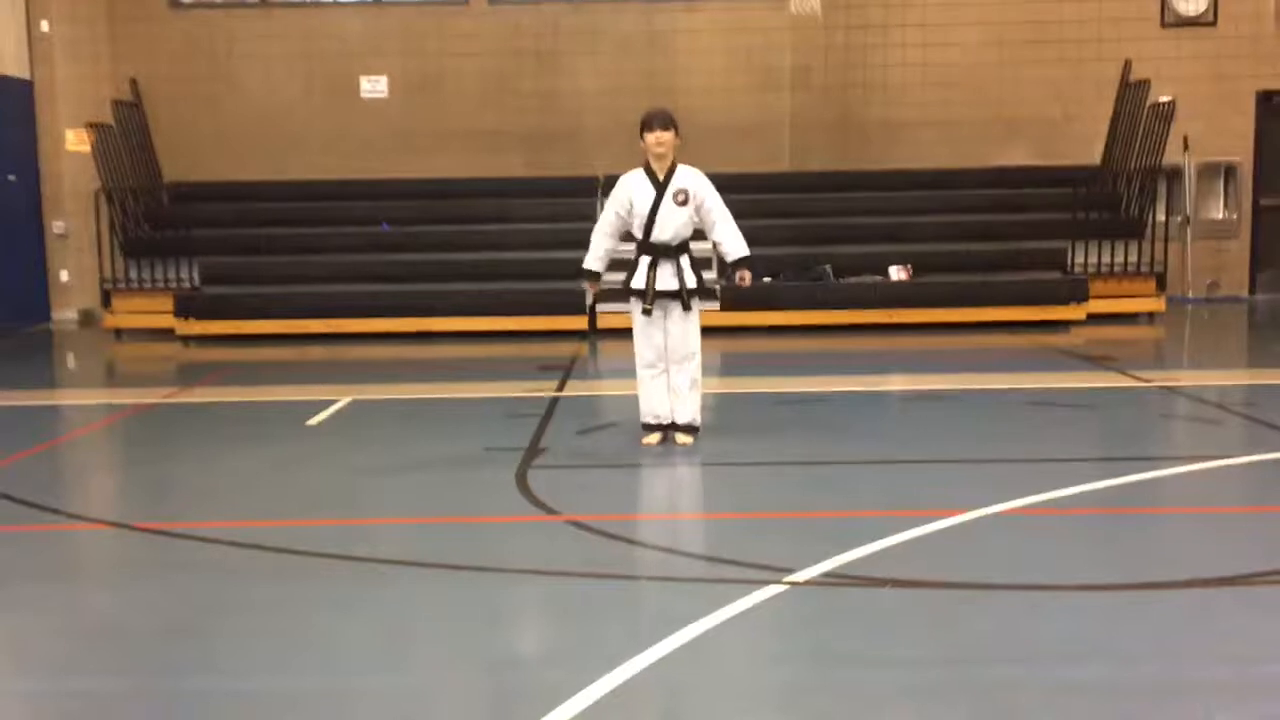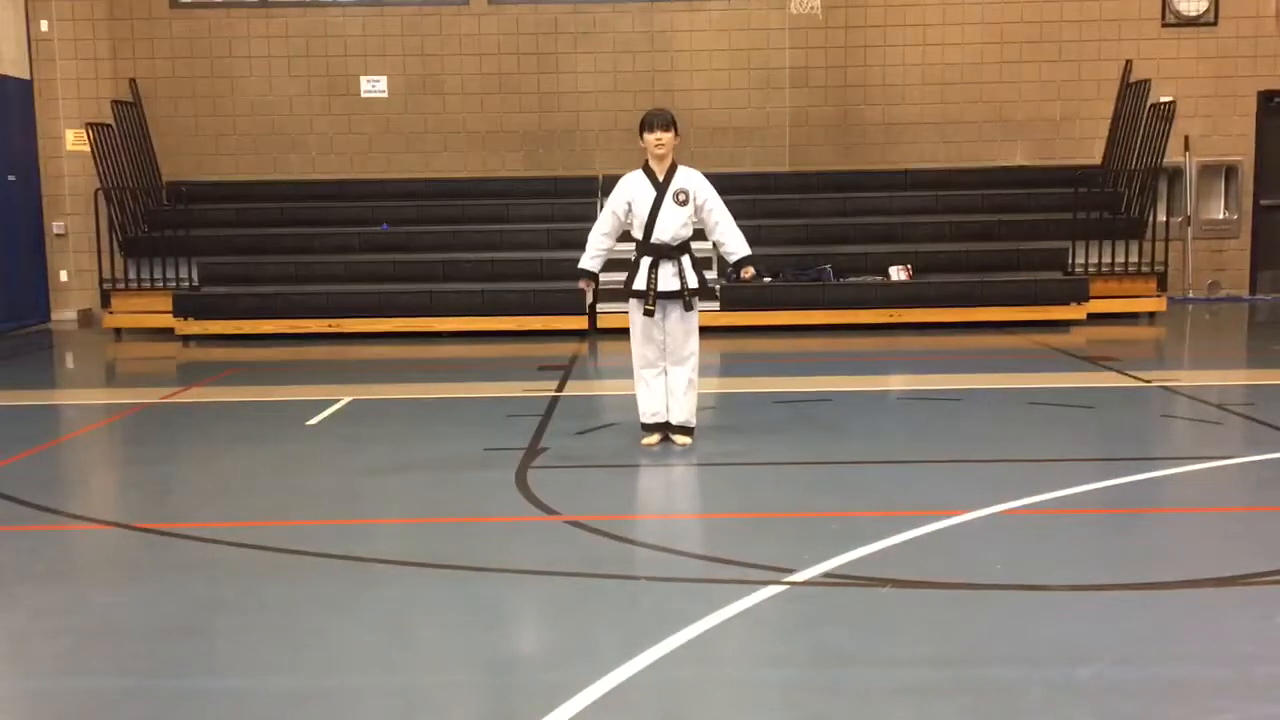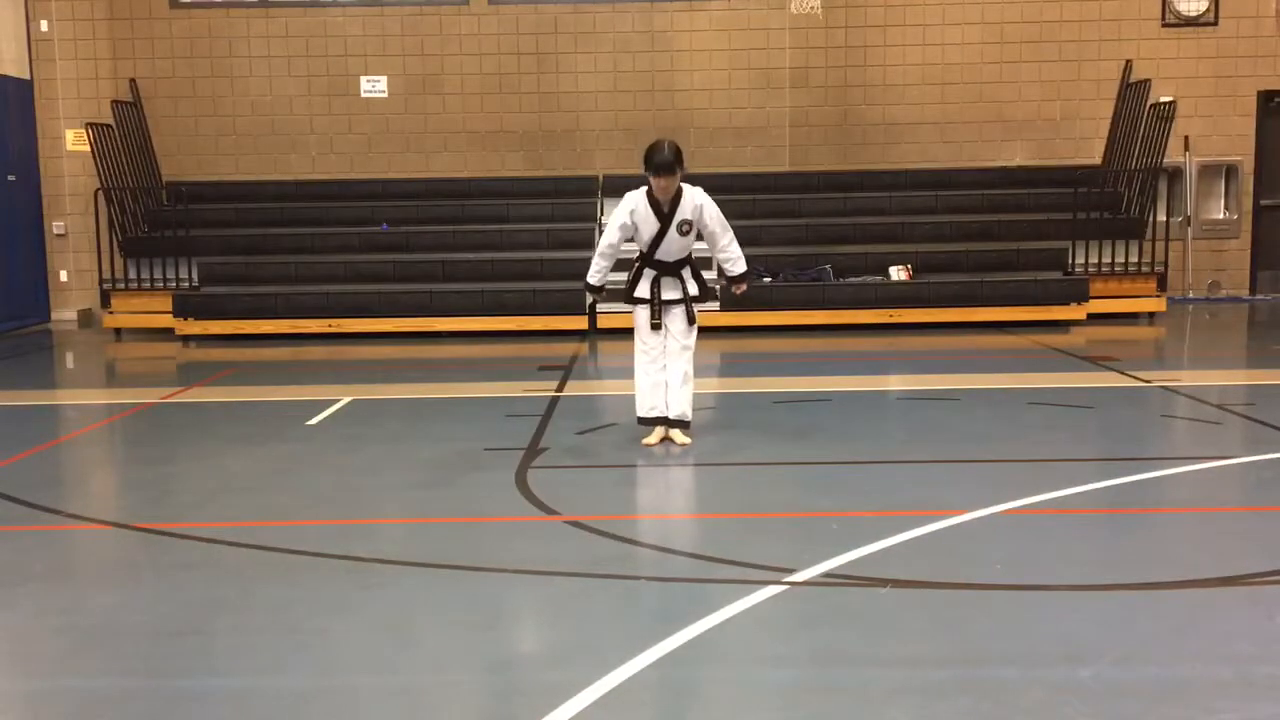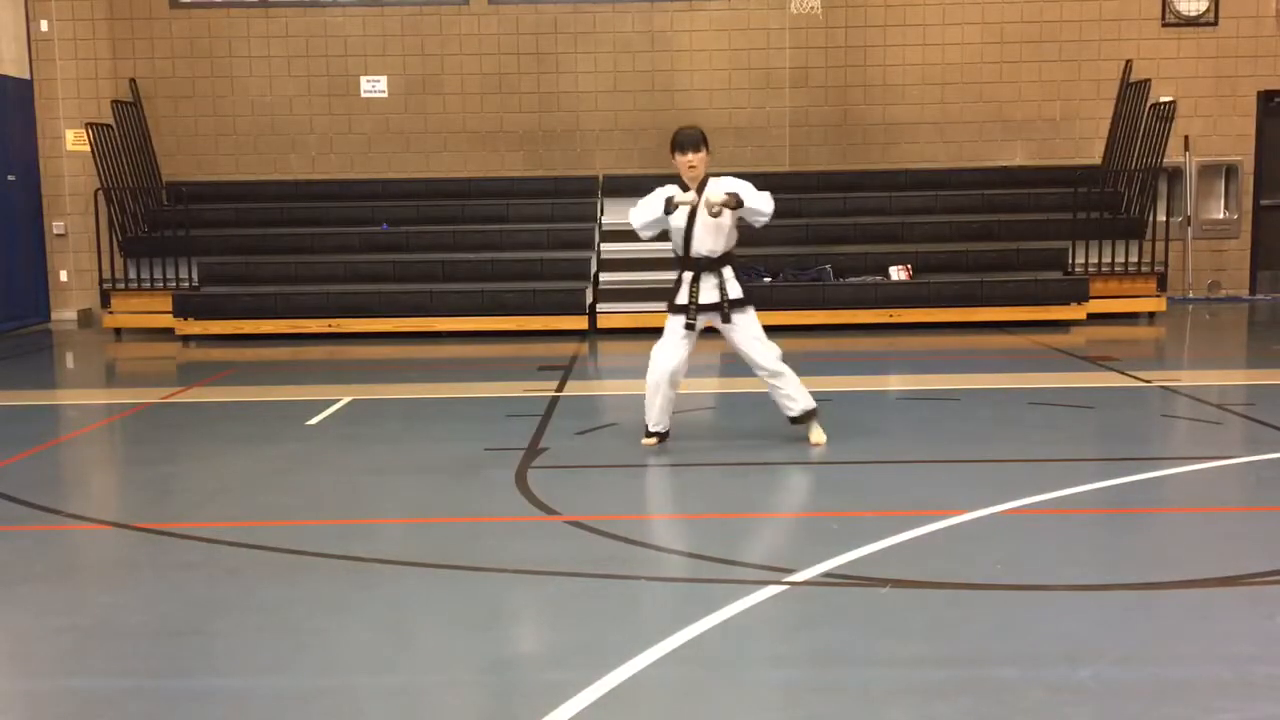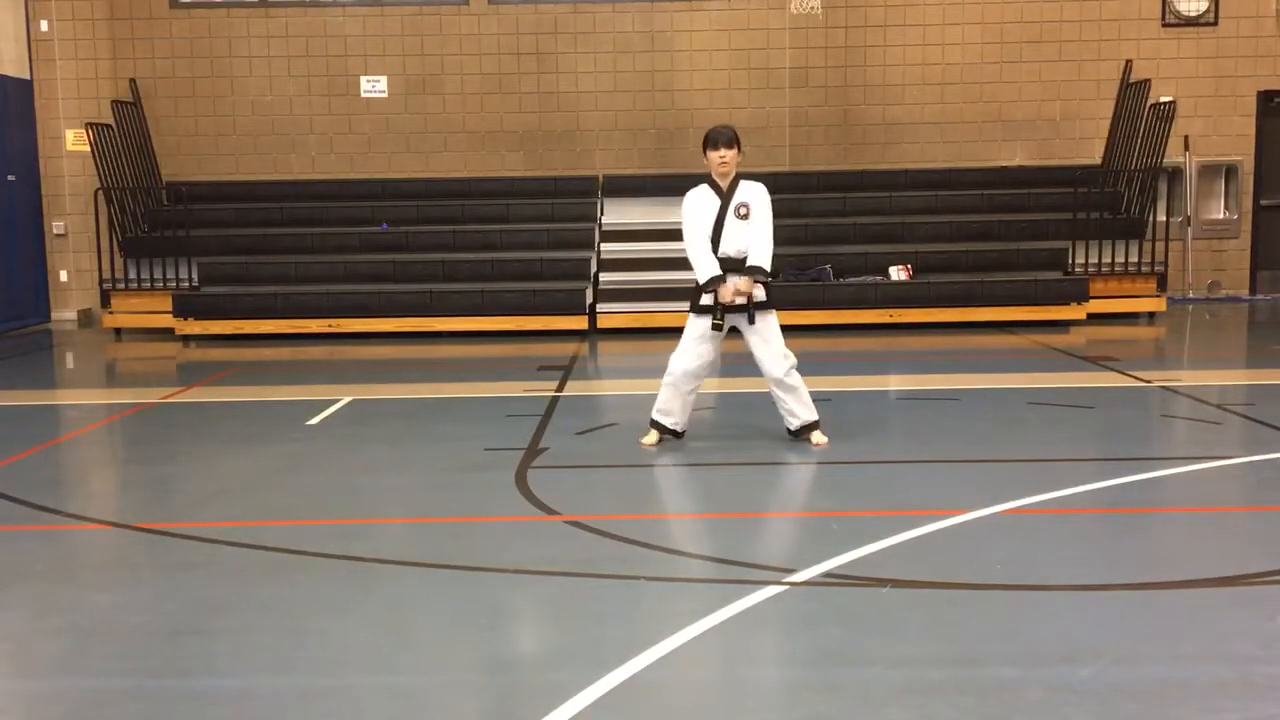
dt=1s
person 1, frame 1
left shoulder: (694, 179)
right shoulder: (629, 183)
left elbow: (719, 221)
right elbow: (608, 228)
left wrist: (739, 261)
right wrist: (592, 269)
left hip: (681, 273)
right hip: (645, 274)
left knee: (684, 353)
right knee: (649, 355)
left ankle: (684, 422)
right ankle: (655, 422)
person 1, frame 2
left shoulder: (693, 180)
right shoulder: (629, 184)
left elbow: (719, 221)
right elbow: (605, 227)
left wrist: (742, 259)
right wrist: (589, 268)
left hip: (681, 272)
right hip: (645, 273)
left knee: (683, 353)
right knee: (647, 355)
left ankle: (680, 423)
right ankle: (654, 422)
person 1, frame 3
left shoulder: (697, 200)
right shoulder: (633, 203)
left elbow: (722, 238)
right elbow: (609, 244)
left wrist: (737, 274)
right wrist: (595, 282)
left hip: (682, 281)
right hip: (647, 281)
left knee: (680, 352)
right knee: (649, 352)
left ankle: (677, 421)
right ankle: (656, 421)
person 1, frame 4
left shoulder: (727, 185)
right shoulder: (668, 194)
left elbow: (765, 206)
right elbow: (638, 219)
left wrist: (732, 201)
right wrist: (671, 203)
left hip: (726, 285)
right hip: (689, 288)
left knee: (763, 355)
right knee: (665, 363)
left ankle: (806, 415)
right ankle: (655, 427)
person 1, frame 5
left shoulder: (755, 191)
right shoulder: (696, 197)
left elbow: (761, 237)
right elbow: (697, 245)
left wrist: (749, 278)
right wrist: (719, 282)
left hip: (753, 290)
right hip: (713, 289)
left knee: (778, 363)
right knee: (686, 365)
left ankle: (806, 425)
right ankle: (664, 425)
